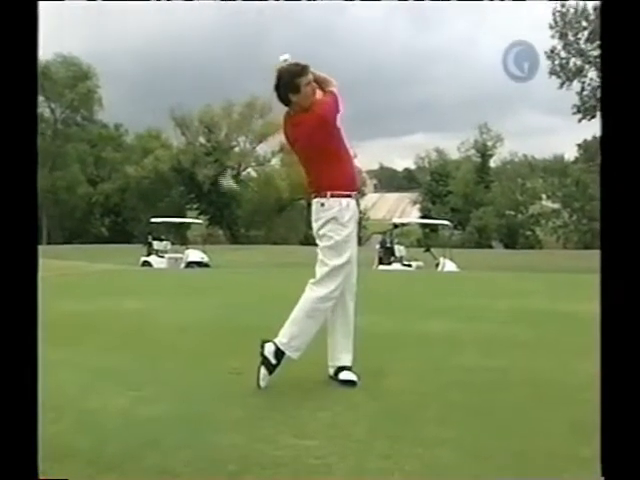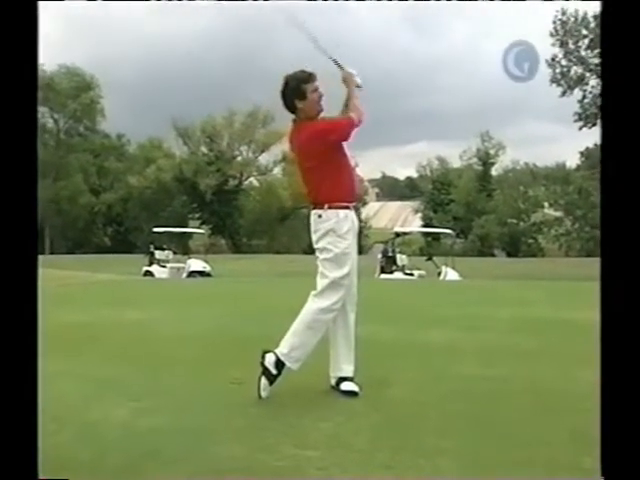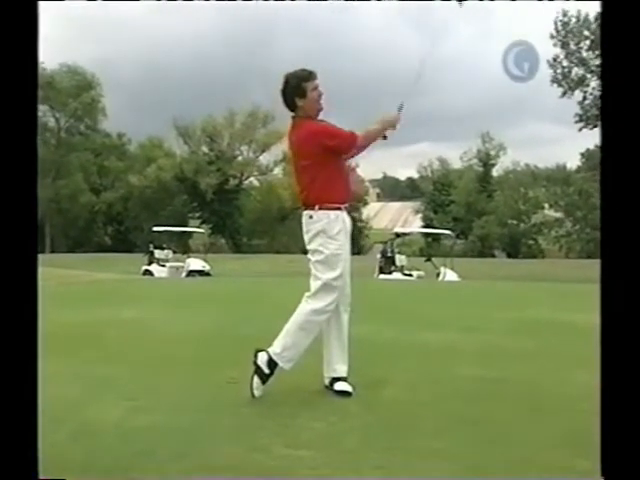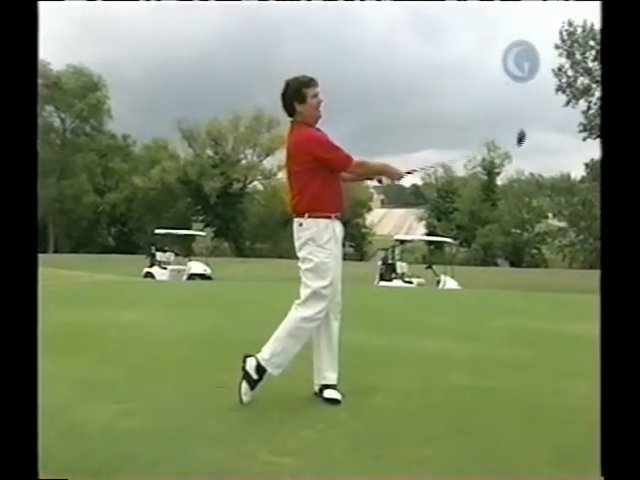
dt=0.5s
person 1, frame 1
left shoulder: (291, 122)
right shoulder: (319, 117)
right elbow: (332, 85)
right wrist: (302, 76)
left hip: (338, 205)
right hip: (336, 206)
left knee: (345, 288)
right knee: (327, 284)
left ankle: (340, 363)
right ankle: (279, 349)
person 1, frame 2
left shoulder: (302, 131)
right shoulder: (318, 131)
left elbow: (343, 123)
right elbow: (355, 118)
right wrist: (351, 88)
left hip: (338, 217)
right hip: (334, 219)
left knee: (345, 298)
right knee: (329, 296)
left ankle: (341, 373)
right ankle: (278, 359)
person 1, frame 3
left shoulder: (304, 130)
right shoulder: (315, 131)
left elbow: (343, 151)
right elbow: (358, 141)
left wrist: (377, 131)
right wrist: (385, 124)
left hip: (332, 218)
right hip: (327, 219)
left knee: (339, 299)
right knee: (323, 297)
left ankle: (335, 373)
right ankle: (272, 358)
person 1, frame 4
left shoulder: (305, 137)
right shoulder: (310, 139)
left elbow: (338, 173)
right elbow: (354, 167)
left wrist: (375, 173)
right wrist: (385, 169)
left hip: (326, 227)
right hip: (317, 228)
left knee: (330, 307)
right knee: (313, 305)
left ankle: (325, 380)
right ankle: (261, 364)
